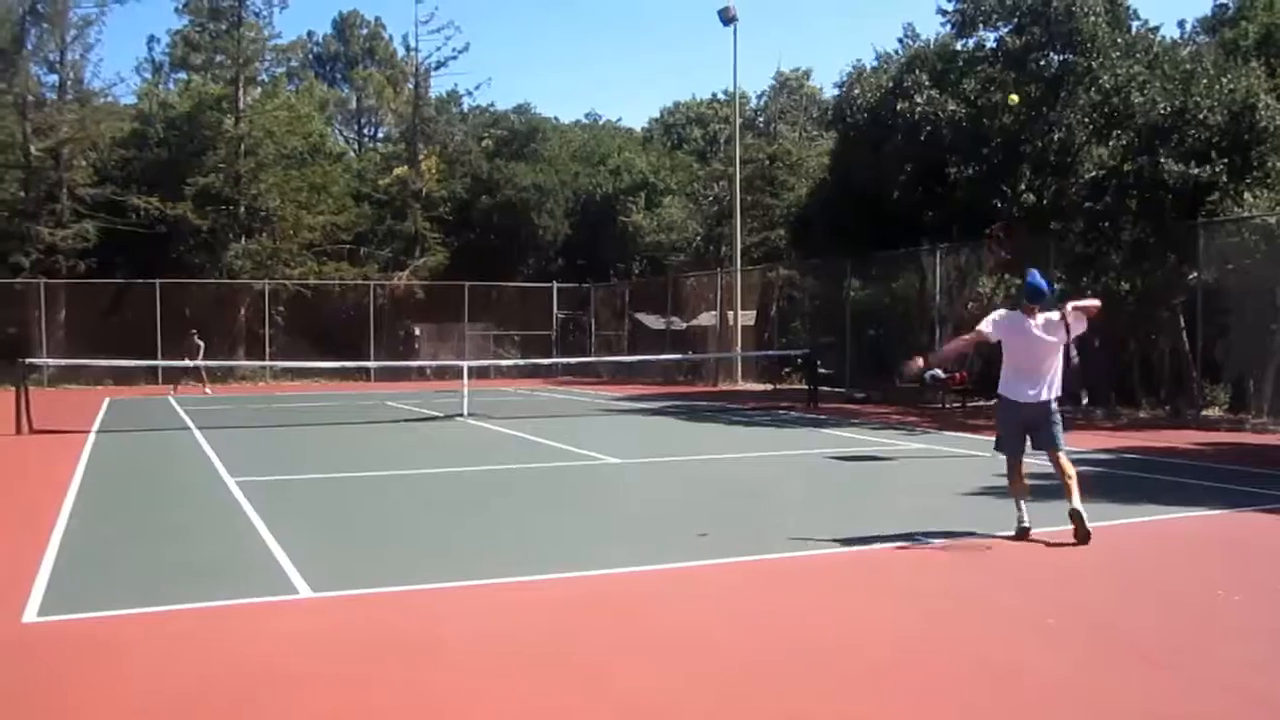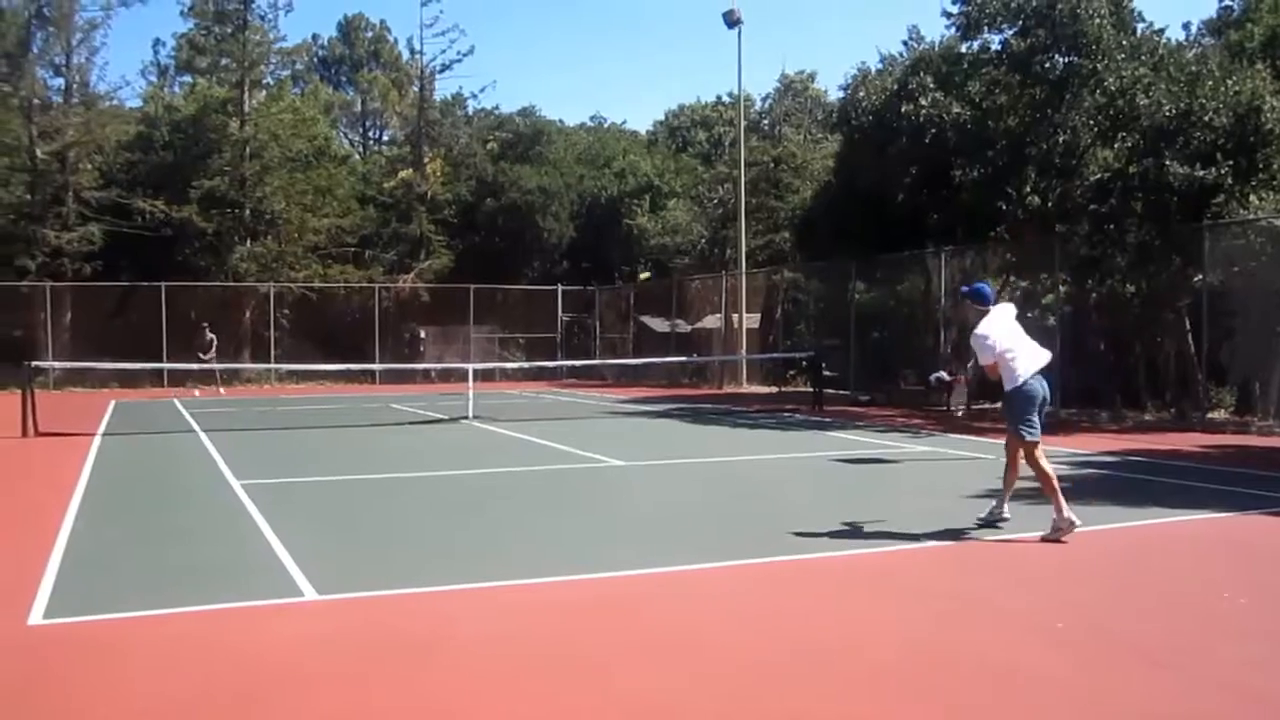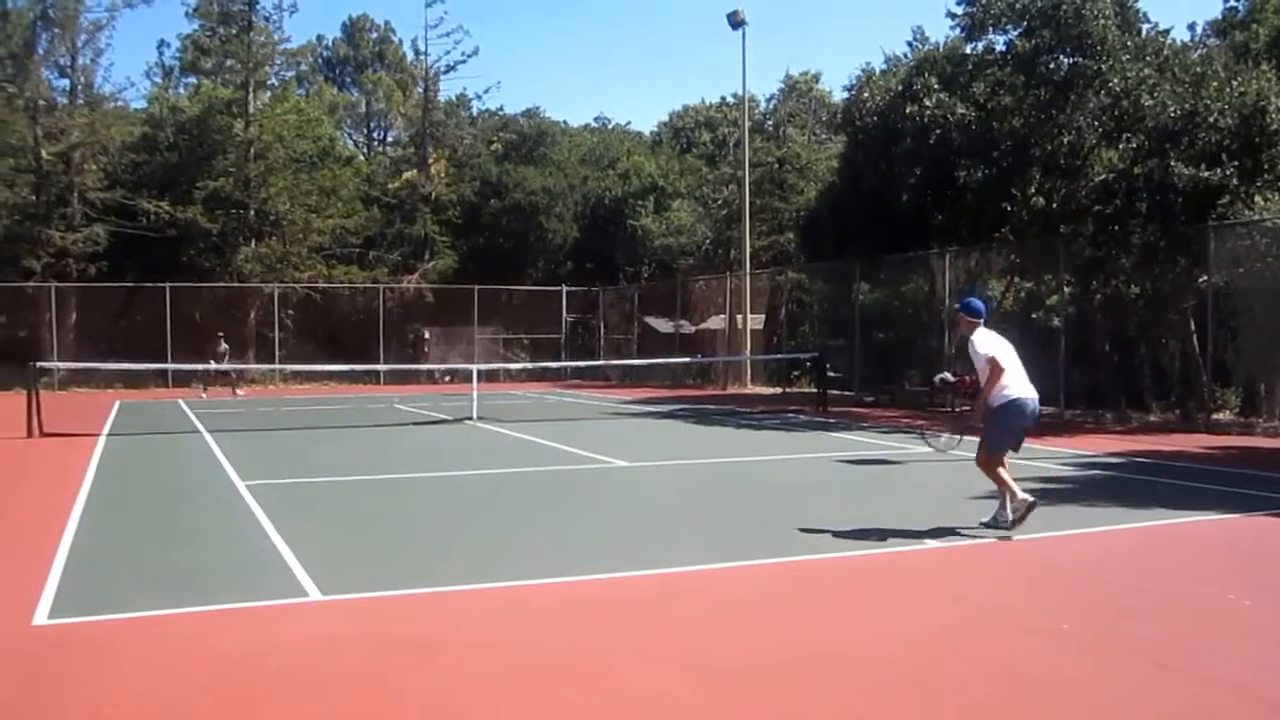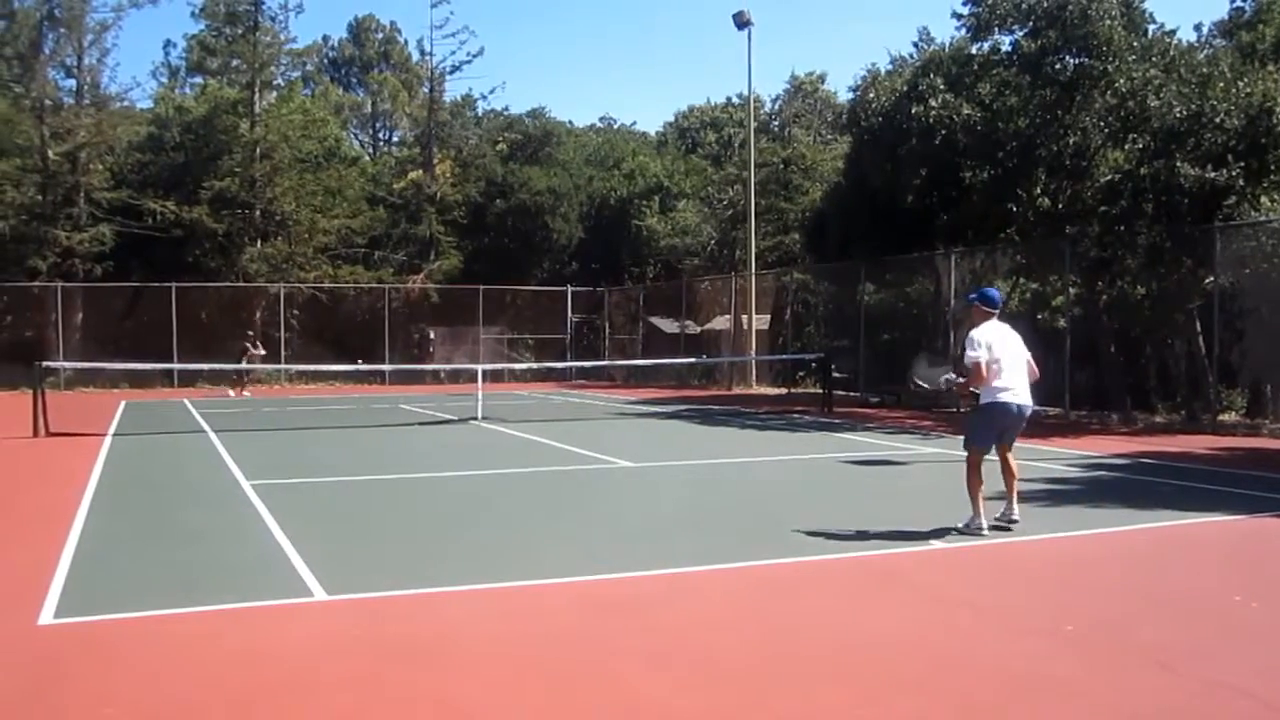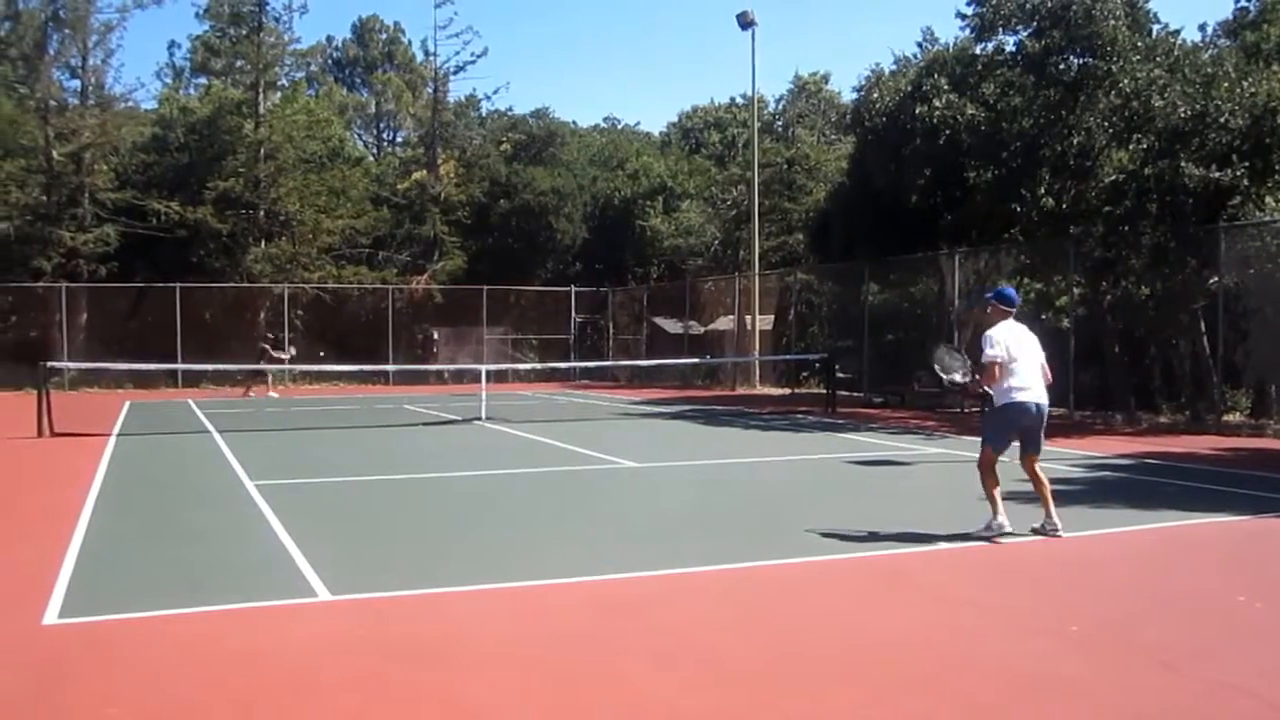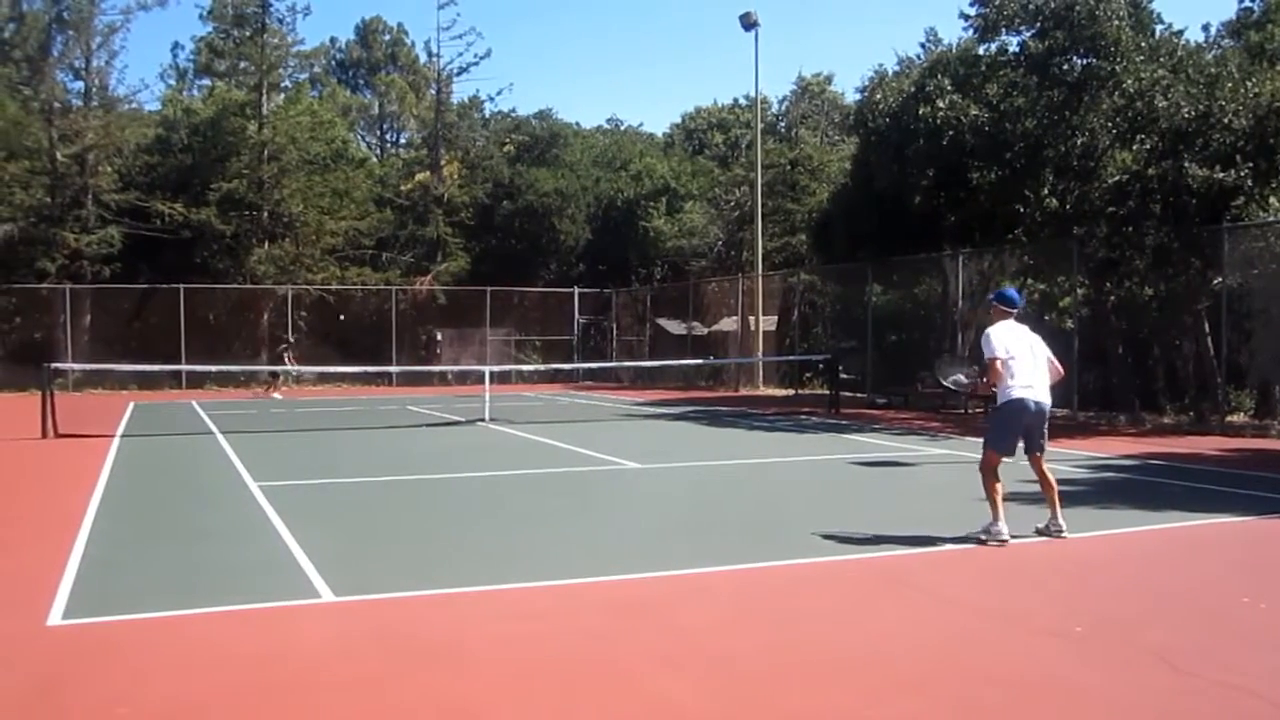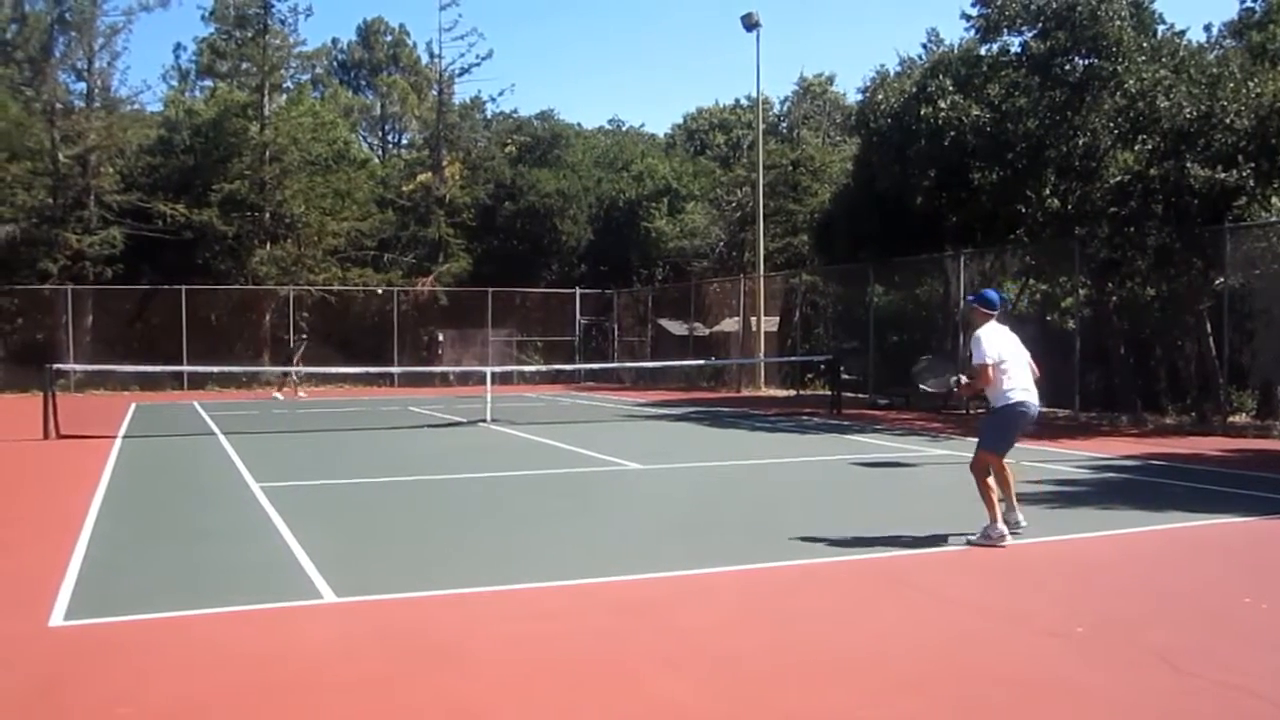
dt=0.3s
person 1, frame 1
left shoulder: (1006, 319)
right shoulder: (1058, 323)
left elbow: (967, 340)
right elbow: (1095, 305)
left wrist: (928, 360)
left hip: (1012, 402)
right hip: (1043, 403)
left knee: (1014, 461)
right knee: (1060, 459)
left ankle: (1023, 520)
right ankle: (1076, 507)
person 1, frame 2
left shoulder: (980, 335)
right shoulder: (1001, 313)
left elbow: (992, 373)
left hip: (1022, 390)
right hip: (1038, 384)
left knee: (1034, 455)
right knee: (1011, 447)
left ankle: (1063, 515)
right ankle: (1001, 507)
person 1, frame 3
left shoulder: (977, 340)
right shoulder: (994, 337)
left elbow: (999, 368)
left wrist: (981, 399)
right wrist: (985, 399)
left hip: (1012, 403)
right hip: (1030, 401)
left knee: (984, 460)
right knee: (996, 457)
left ankle: (1020, 498)
right ankle: (1005, 512)
person 1, frame 4
left shoulder: (977, 335)
right shoulder: (1012, 334)
left elbow: (979, 375)
right elbow: (1034, 373)
left wrist: (965, 385)
left hip: (996, 404)
right hip: (1024, 404)
left knee: (974, 460)
right knee: (1004, 452)
left ankle: (978, 520)
right ankle: (1011, 508)
person 1, frame 5
left shoulder: (994, 334)
right shoulder: (1029, 334)
left elbow: (993, 374)
right elbow: (1047, 376)
left wrist: (980, 382)
left hip: (1012, 404)
right hip: (1040, 404)
left knee: (986, 462)
right knee: (1031, 464)
left ankle: (999, 519)
right ankle: (1051, 520)
person 1, frame 6
left shoulder: (993, 332)
right shoulder: (1031, 335)
left elbow: (996, 370)
right elbow: (1058, 372)
left wrist: (987, 385)
left hip: (1014, 403)
right hip: (1042, 403)
left knee: (988, 465)
right knee: (1038, 463)
left ankle: (997, 524)
right ankle: (1056, 521)
person 1, frame 7
left shoulder: (982, 336)
right shoulder: (1007, 334)
left elbow: (985, 378)
right elbow: (1034, 371)
left wrist: (969, 386)
left hip: (1011, 406)
right hip: (1027, 403)
left knee: (979, 466)
right knee: (994, 460)
left ankle: (996, 527)
right ankle: (1012, 514)
